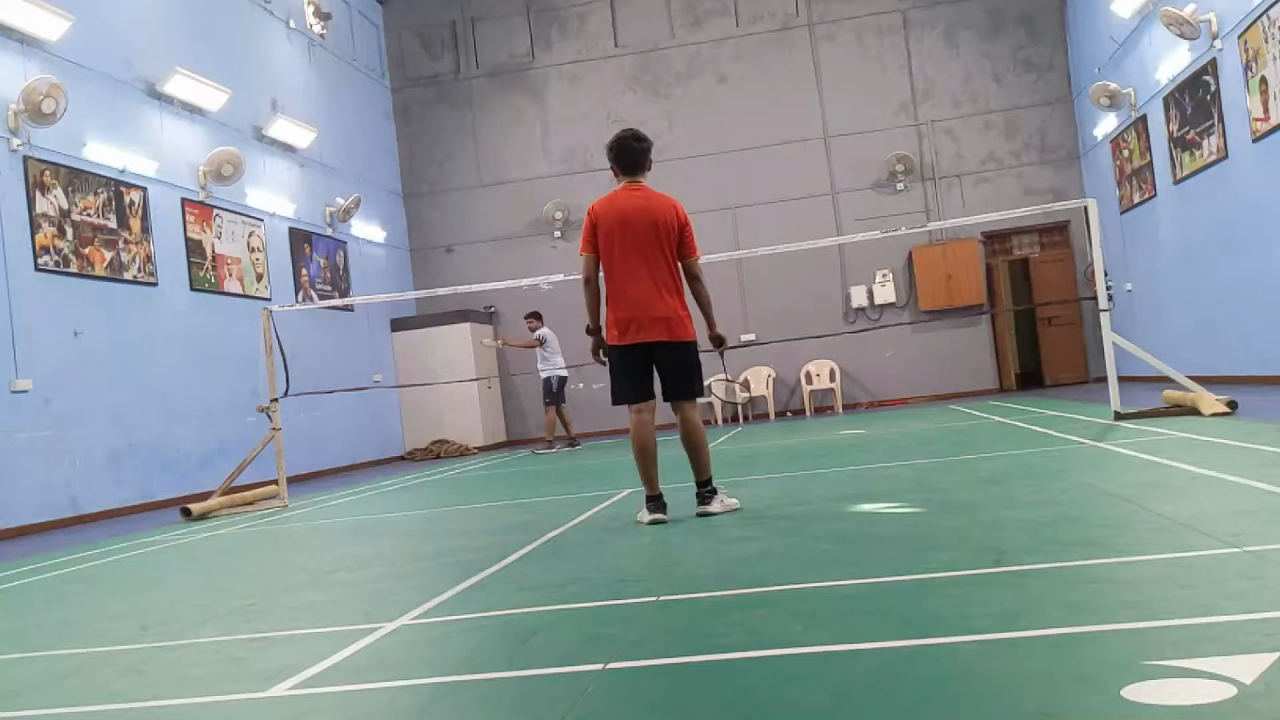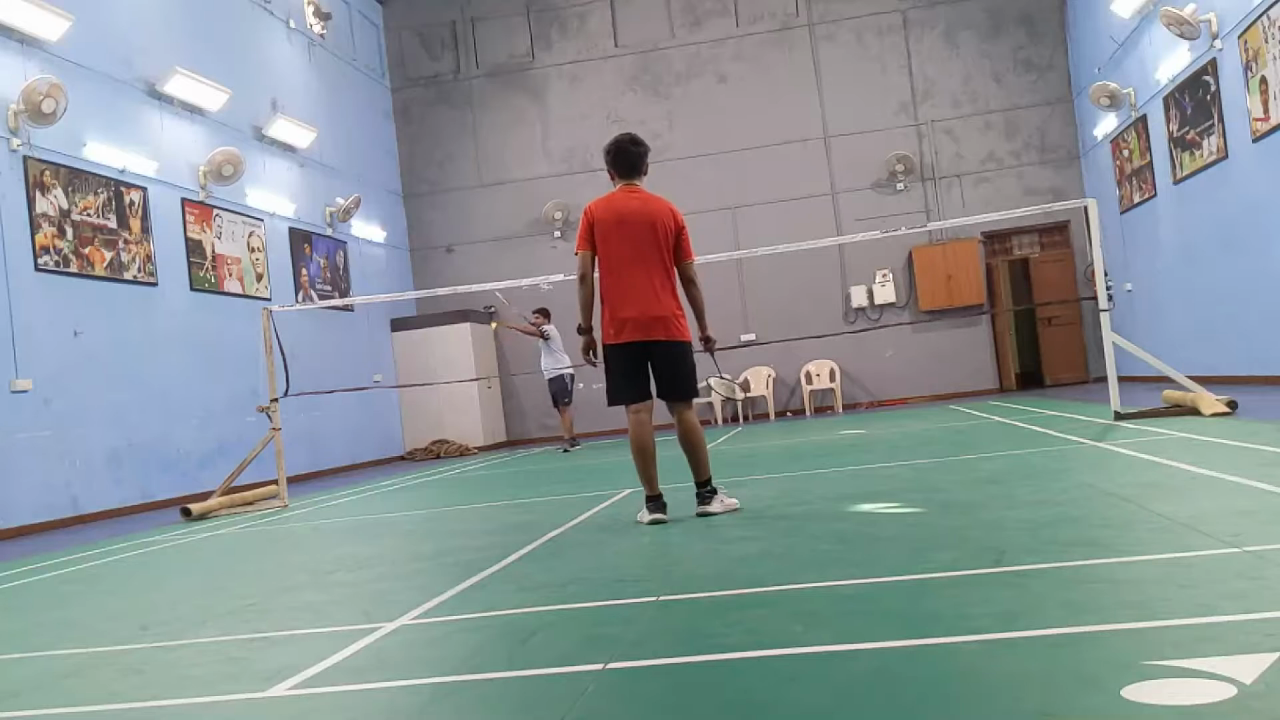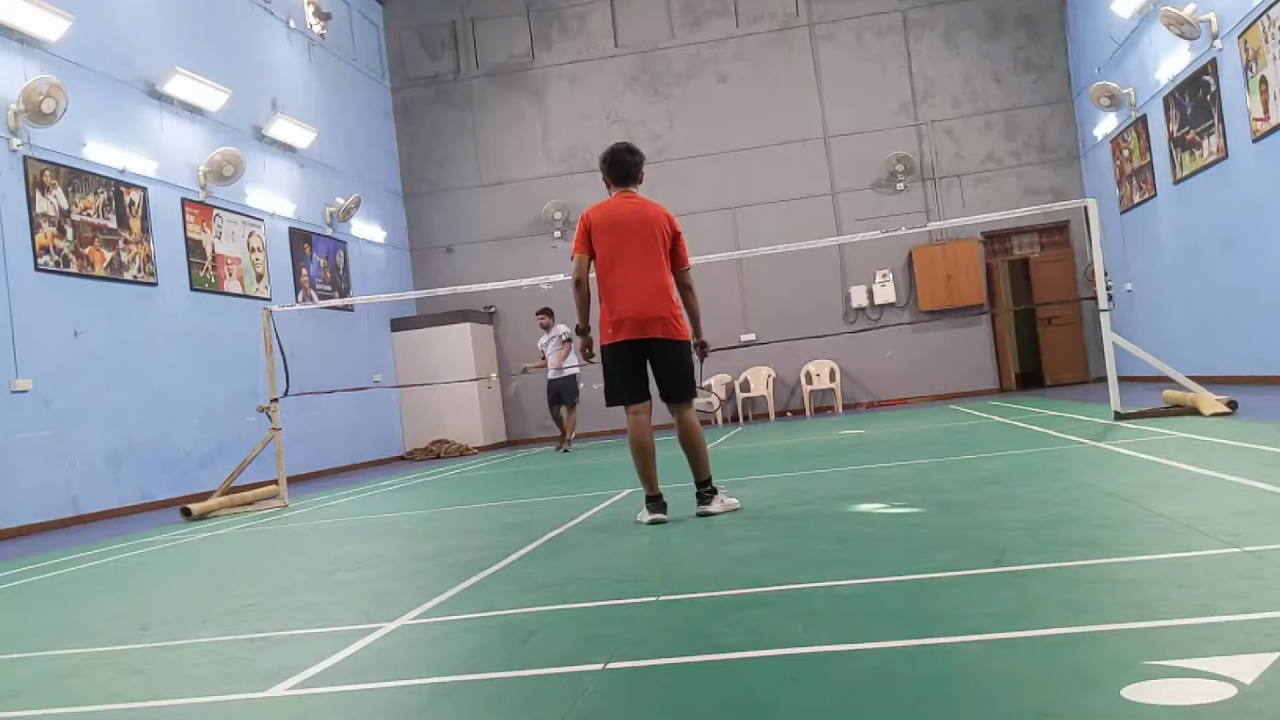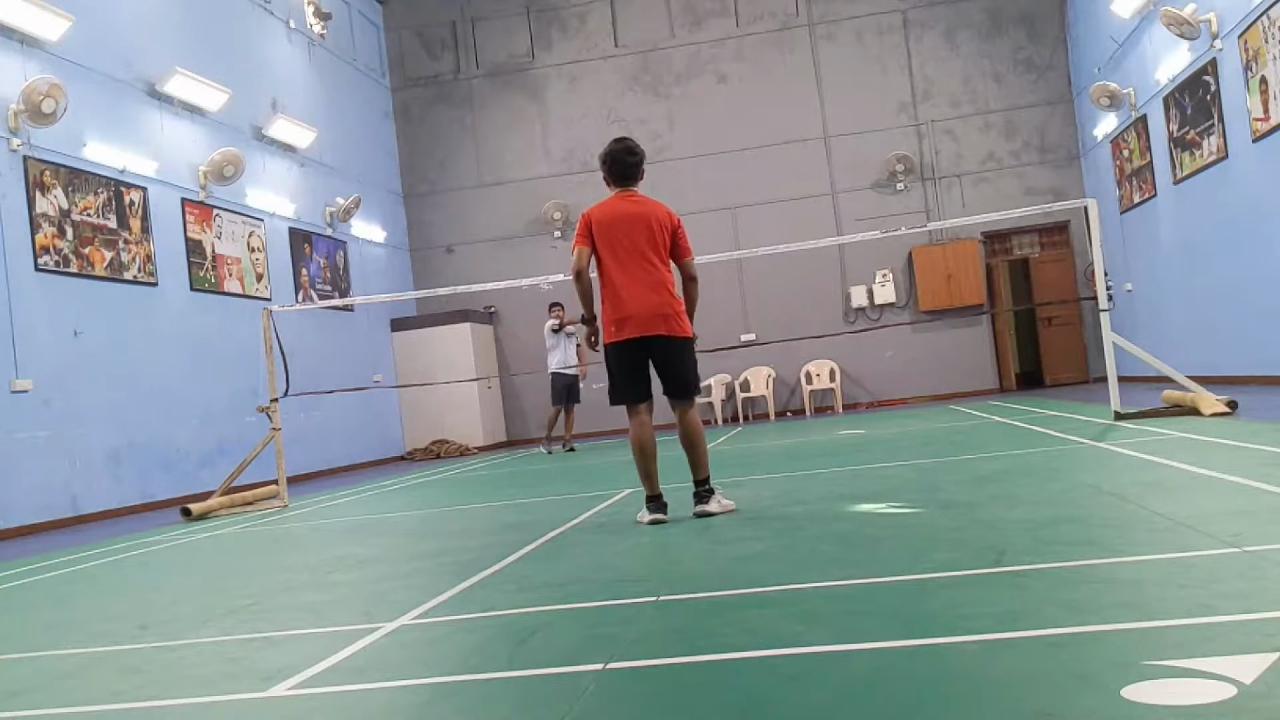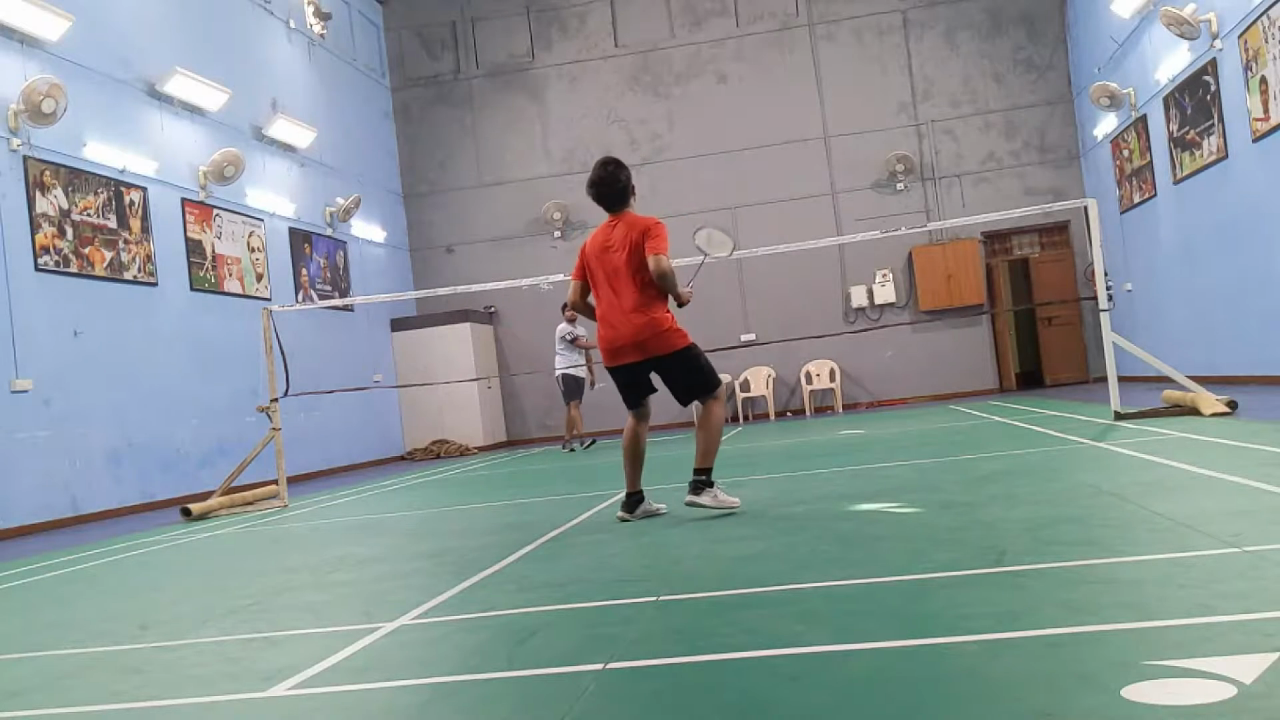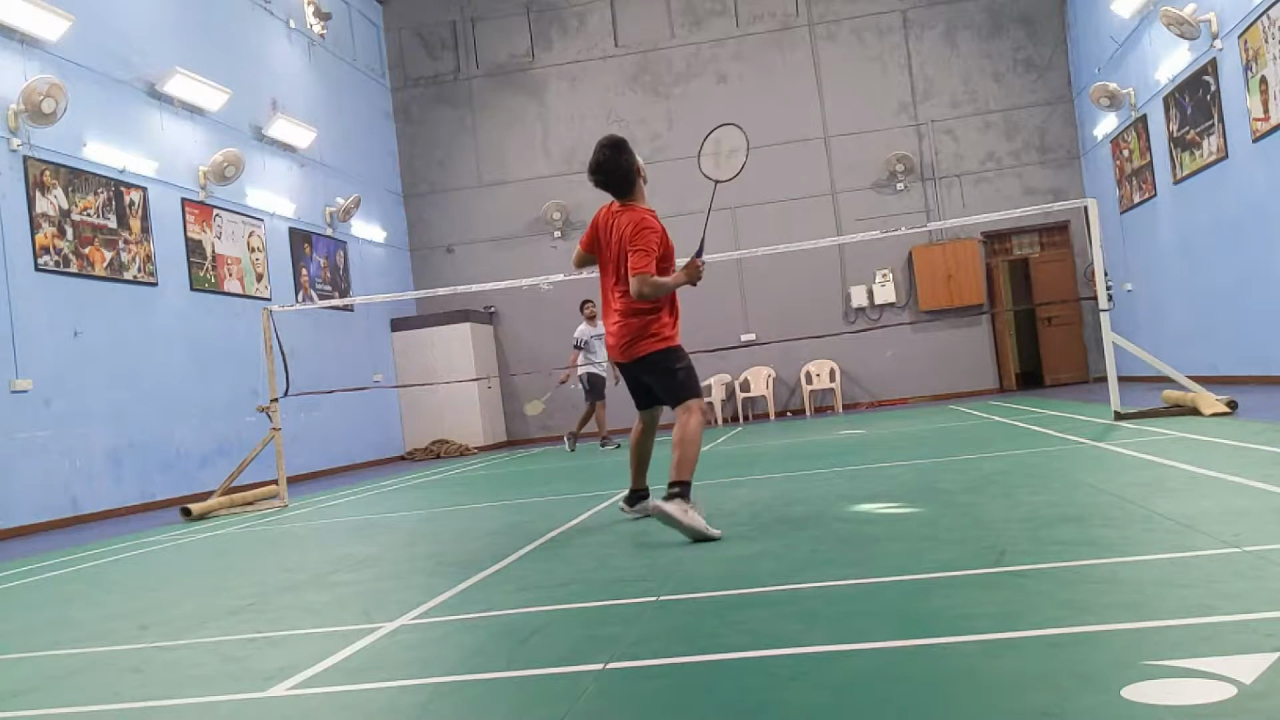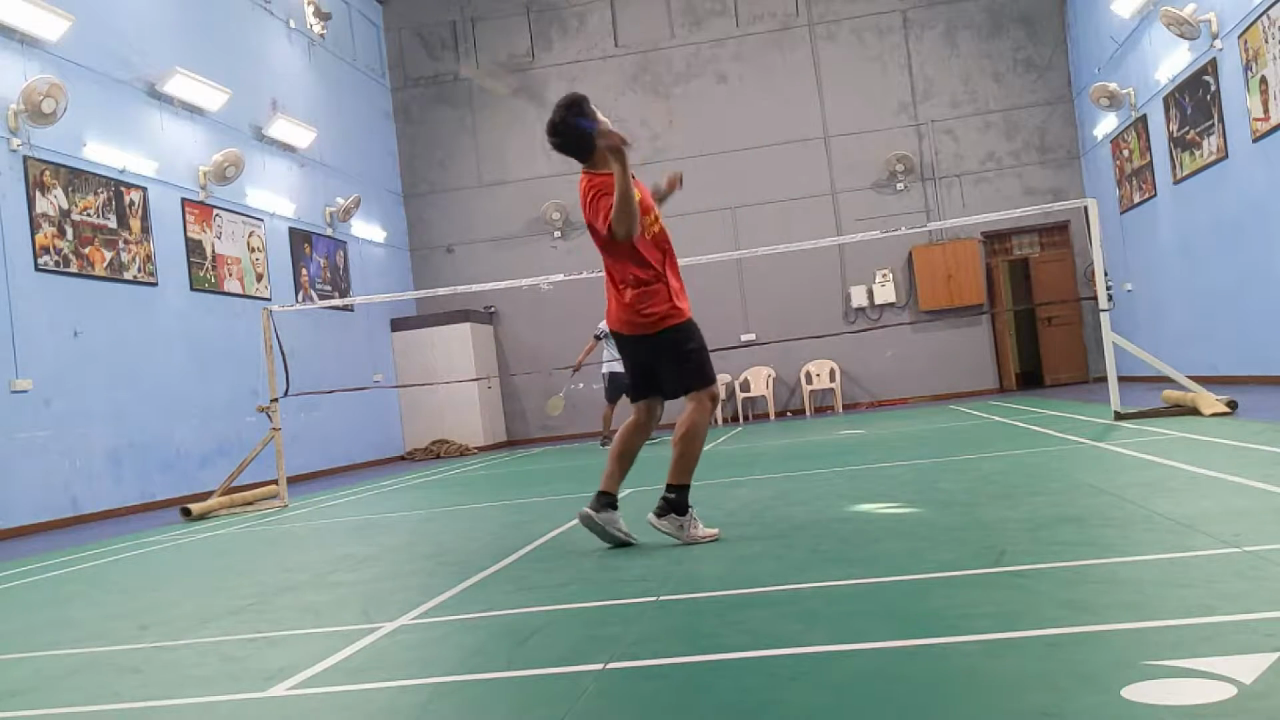
dt=0.3s
person 1, frame 1
left shoulder: (598, 212)
right shoulder: (672, 208)
left elbow: (589, 277)
right elbow: (694, 274)
left wrist: (595, 331)
right wrist: (712, 324)
left hip: (624, 330)
right hip: (673, 326)
left knee: (640, 412)
right knee: (686, 408)
left ankle: (654, 502)
right ankle: (707, 494)
person 1, frame 2
left shoulder: (595, 212)
right shoulder: (667, 211)
left elbow: (585, 276)
right elbow: (688, 277)
left wrist: (586, 329)
right wrist: (703, 326)
left hip: (619, 330)
right hip: (668, 326)
left knee: (638, 412)
right knee: (682, 408)
left ankle: (654, 502)
right ankle: (707, 494)
person 1, frame 3
left shoulder: (591, 218)
right shoulder: (662, 216)
left elbow: (579, 277)
right elbow: (685, 283)
left wrist: (583, 329)
right wrist: (698, 332)
left hip: (617, 328)
right hip: (667, 323)
left knee: (637, 412)
right knee: (682, 408)
left ankle: (654, 501)
right ankle: (707, 494)
person 1, frame 4
left shoulder: (592, 217)
right shoulder: (664, 213)
left elbow: (579, 270)
right elbow: (690, 274)
left wrist: (590, 319)
right wrist: (689, 319)
left hip: (621, 326)
right hip: (668, 320)
left knee: (639, 412)
right knee: (685, 406)
left ankle: (654, 502)
right ankle: (705, 494)
person 1, frame 5
left shoulder: (590, 244)
right shoulder: (649, 227)
left elbow: (575, 301)
right elbow: (658, 268)
right wrist: (678, 295)
left hip: (614, 347)
right hip: (658, 336)
left knee: (638, 414)
right knee: (714, 398)
left ankle: (633, 499)
right ankle: (704, 484)
person 1, frame 6
left shoulder: (605, 216)
right shoulder: (645, 226)
left elbow: (580, 259)
right elbow: (642, 289)
right wrist: (683, 277)
left hip: (622, 341)
right hip: (651, 338)
left knee: (648, 414)
right knee: (691, 408)
left ankle: (637, 496)
right ankle: (676, 499)
person 1, frame 7
left shoulder: (592, 184)
right shoulder: (605, 180)
right elbow: (623, 231)
left wrist: (656, 195)
right wrist: (620, 163)
left hip: (628, 316)
right hip: (658, 310)
left knee: (645, 411)
right knee: (704, 396)
left ankle: (604, 503)
right ankle: (673, 506)
